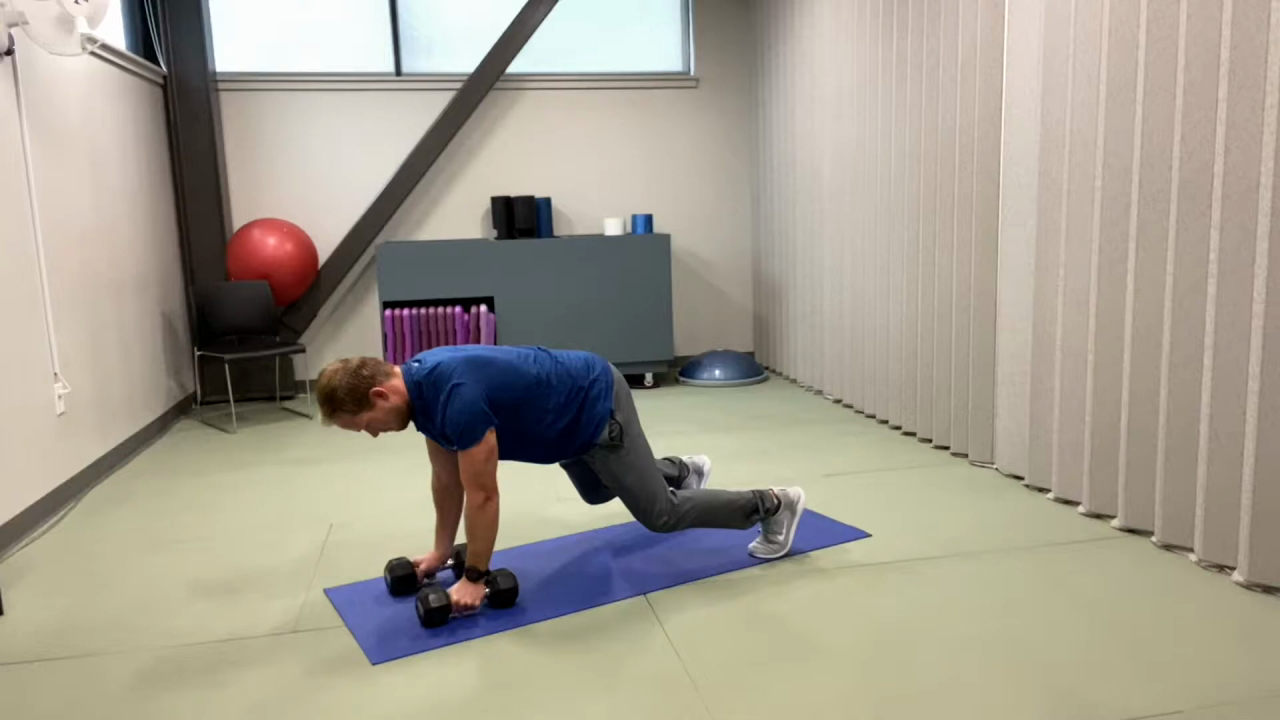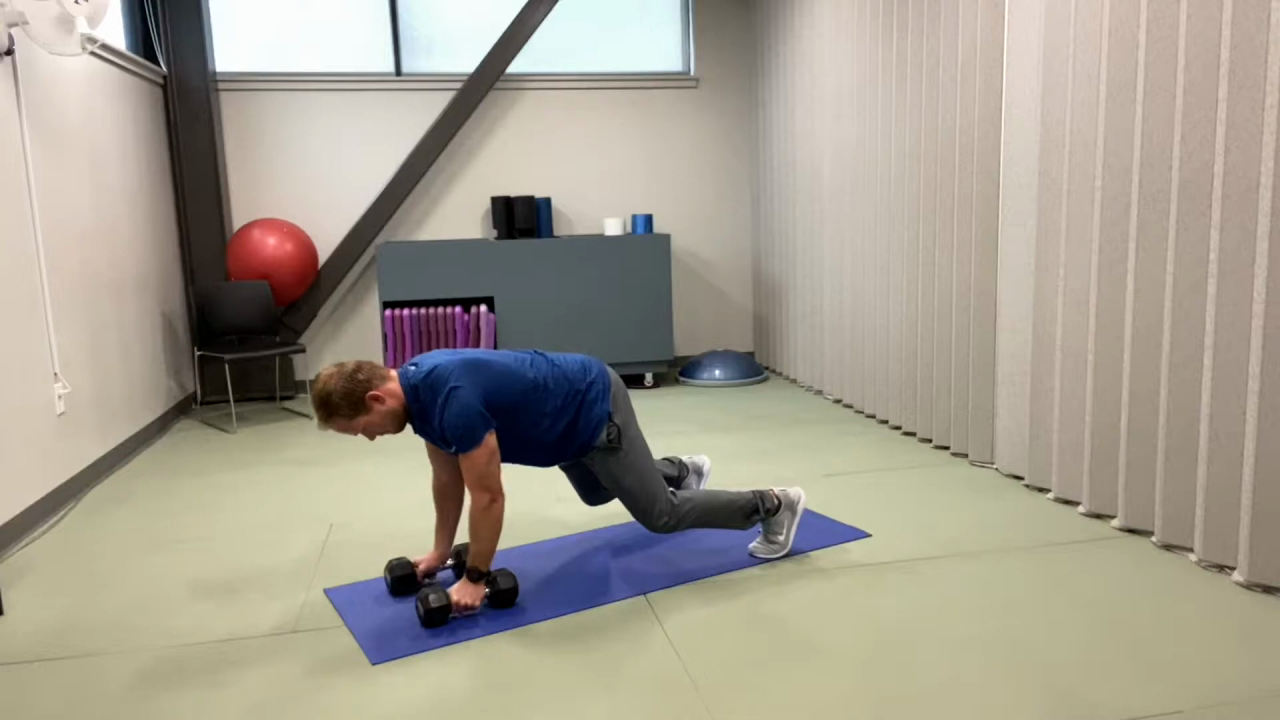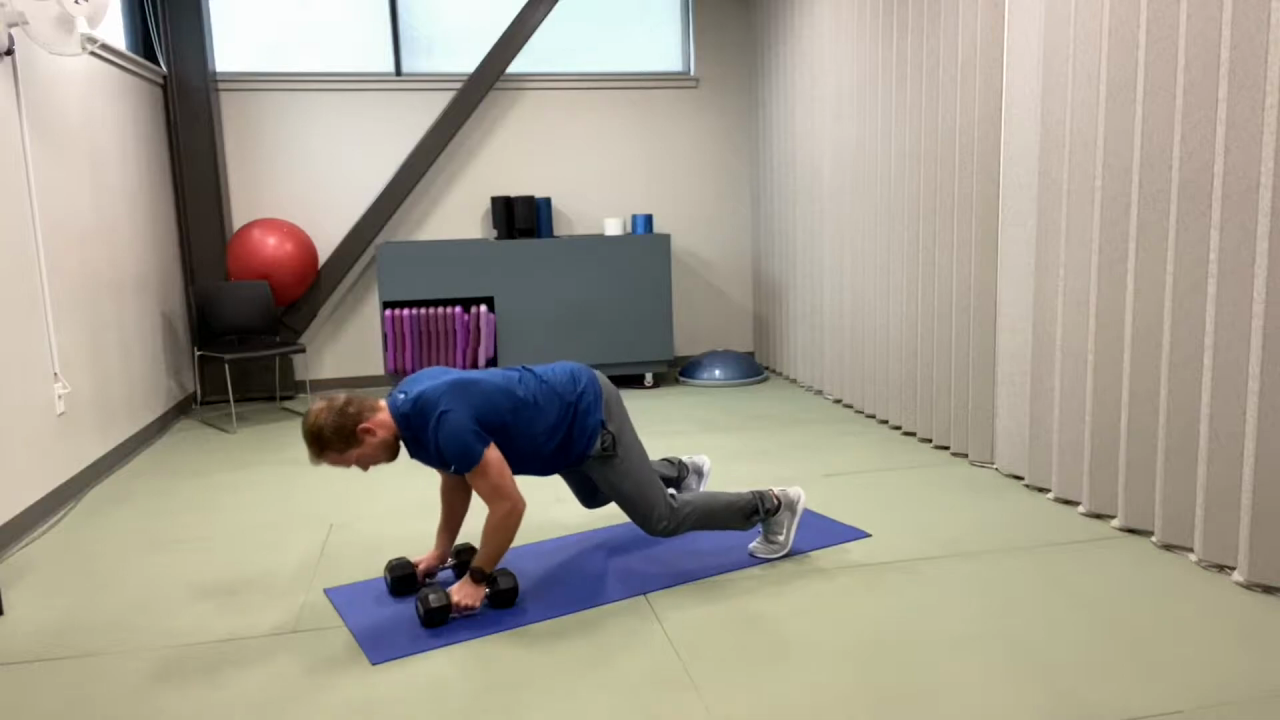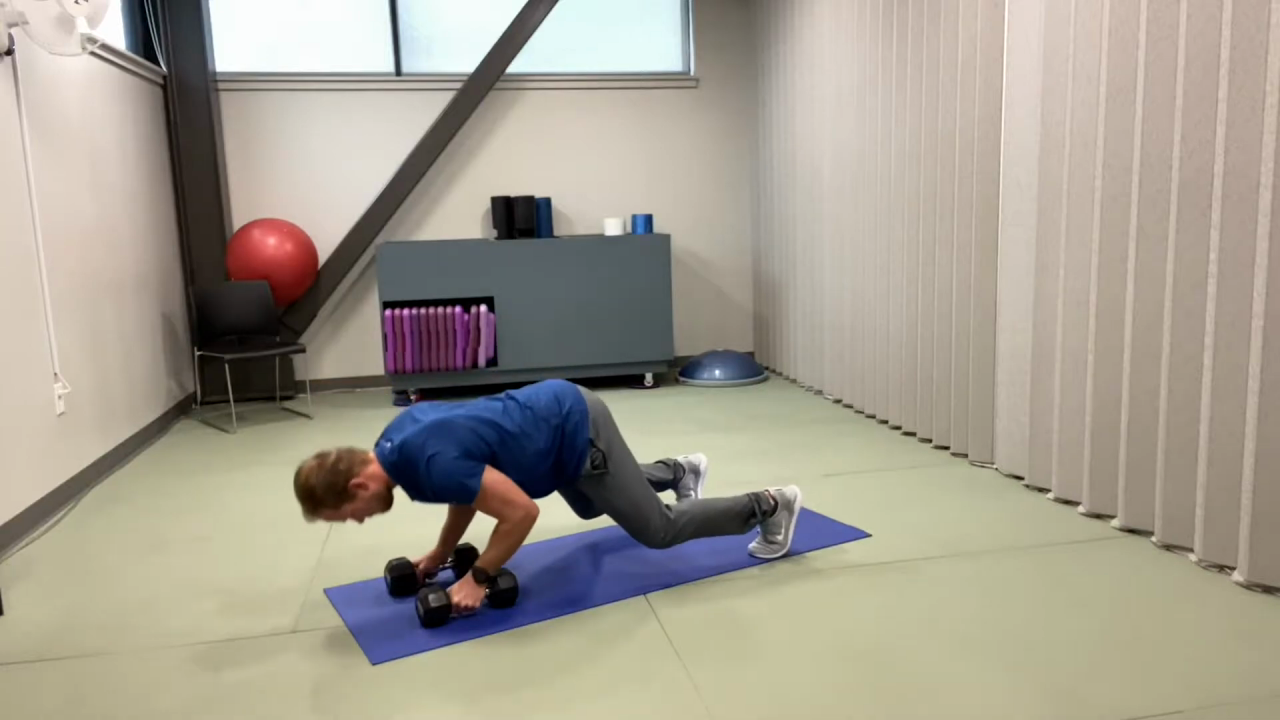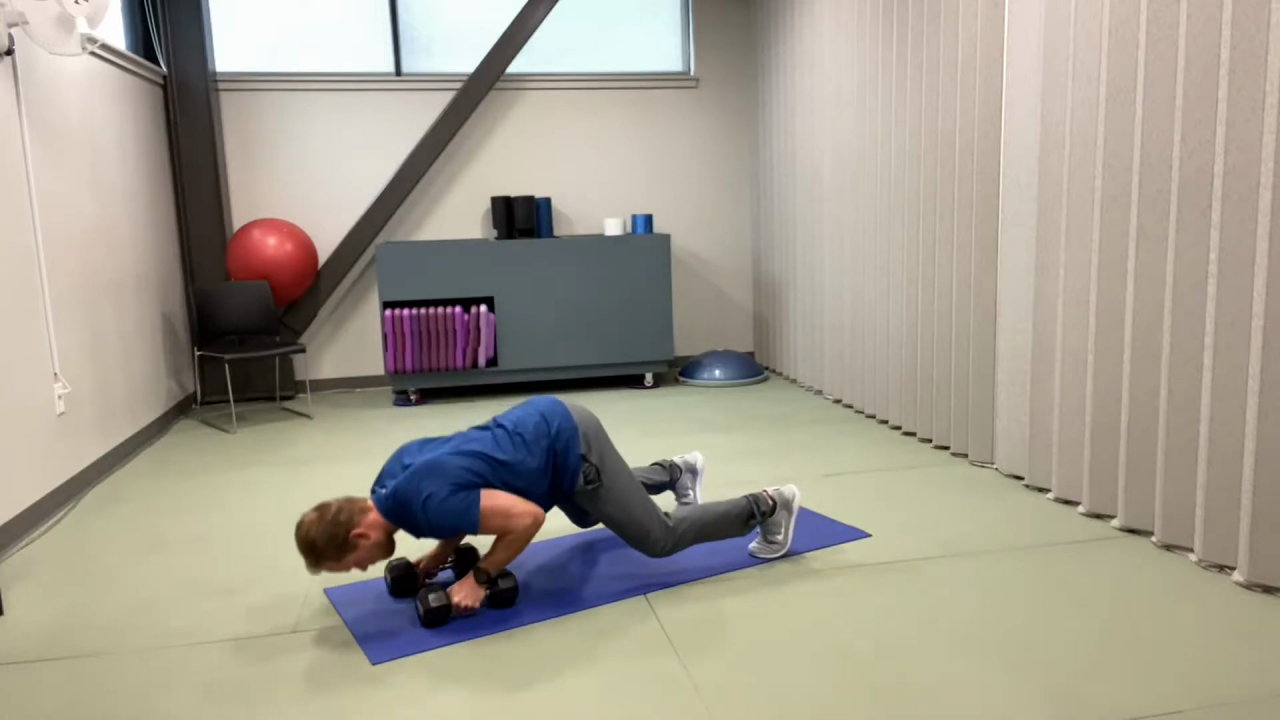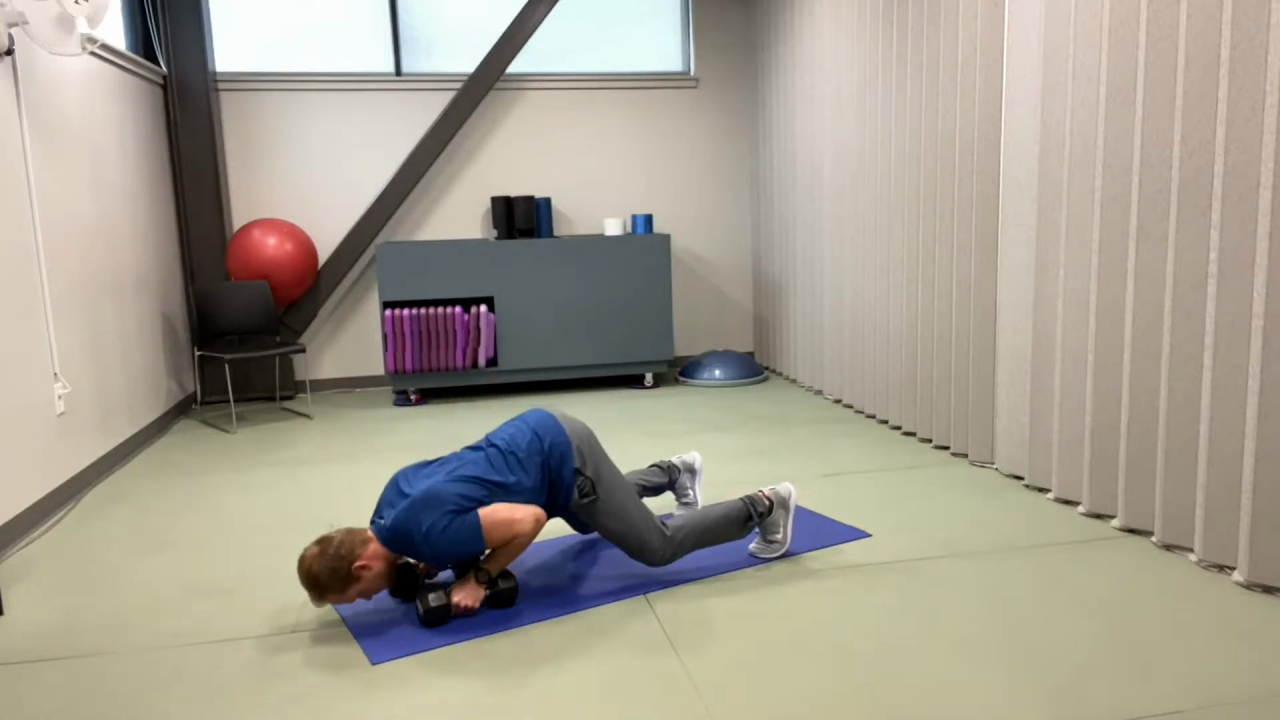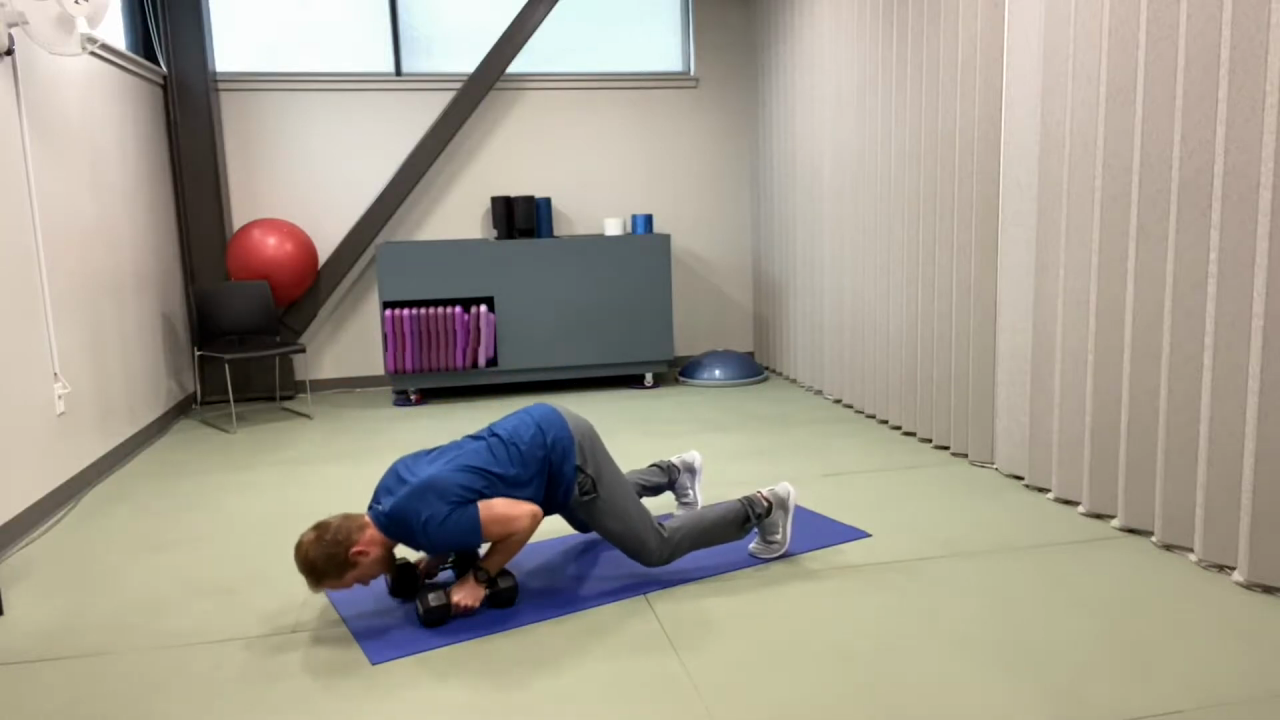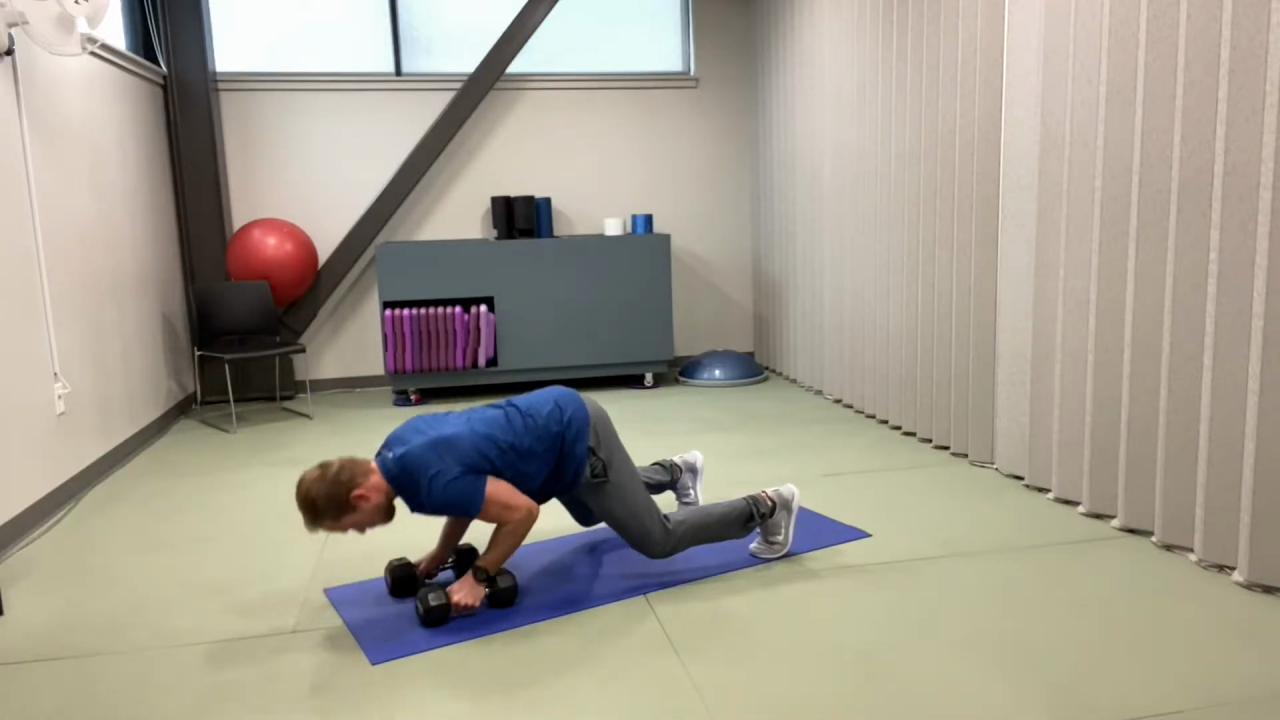
dt=0.2s
person 1, frame 1
left shoulder: (455, 395)
right shoulder: (419, 384)
left elbow: (481, 495)
right elbow: (445, 476)
left wrist: (474, 578)
right wrist: (440, 551)
left hip: (596, 404)
right hip: (574, 406)
left knee: (659, 511)
right knee: (598, 492)
left ankle: (773, 505)
right ankle: (683, 470)
person 1, frame 2
left shoulder: (452, 399)
right shoulder: (416, 387)
left elbow: (488, 496)
right elbow: (447, 476)
left wrist: (475, 578)
right wrist: (440, 550)
left hip: (594, 406)
right hip: (573, 406)
left knee: (660, 513)
right knee: (598, 494)
left ankle: (772, 504)
right ankle: (683, 471)
person 1, frame 3
left shoulder: (444, 422)
right shoulder: (408, 406)
left elbow: (507, 505)
right elbow: (456, 479)
left wrist: (477, 579)
right wrist: (440, 551)
left hip: (588, 414)
right hip: (569, 408)
left knee: (661, 516)
right knee: (596, 496)
left ankle: (772, 505)
right ankle: (681, 470)
person 1, frame 4
left shoulder: (432, 464)
right shoulder: (395, 444)
left elbow: (521, 512)
left wrist: (477, 580)
right wrist: (440, 554)
left hip: (577, 430)
right hip: (558, 412)
left knee: (658, 529)
right knee: (592, 508)
left ankle: (769, 505)
right ankle: (680, 470)
person 1, frame 5
left shoulder: (427, 504)
right shoulder: (392, 483)
left elbow: (527, 517)
left wrist: (478, 578)
right wrist: (440, 555)
left hip: (570, 446)
right hip: (550, 424)
left knee: (658, 536)
right knee: (588, 516)
left ankle: (768, 505)
right ankle: (677, 471)
person 1, frame 6
left shoulder: (428, 531)
right shoulder: (393, 506)
left elbow: (530, 519)
left wrist: (478, 578)
left hip: (564, 457)
right hip: (543, 434)
left knee: (657, 546)
right knee: (588, 520)
left ankle: (765, 505)
right ankle: (676, 472)
person 1, frame 7
left shoulder: (427, 521)
right shoulder: (390, 494)
left elbow: (526, 517)
left wrist: (478, 578)
right wrist: (438, 558)
left hip: (564, 453)
right hip: (544, 429)
left knee: (654, 548)
right knee: (591, 517)
left ankle: (764, 506)
right ankle: (675, 472)
person 1, frame 8
left shoulder: (434, 479)
right shoulder: (395, 452)
left elbow: (523, 511)
left wrist: (478, 577)
right wrist: (441, 554)
left hip: (576, 437)
right hip: (556, 413)
left knee: (658, 539)
right knee: (591, 514)
left ankle: (768, 506)
right ankle: (676, 471)
